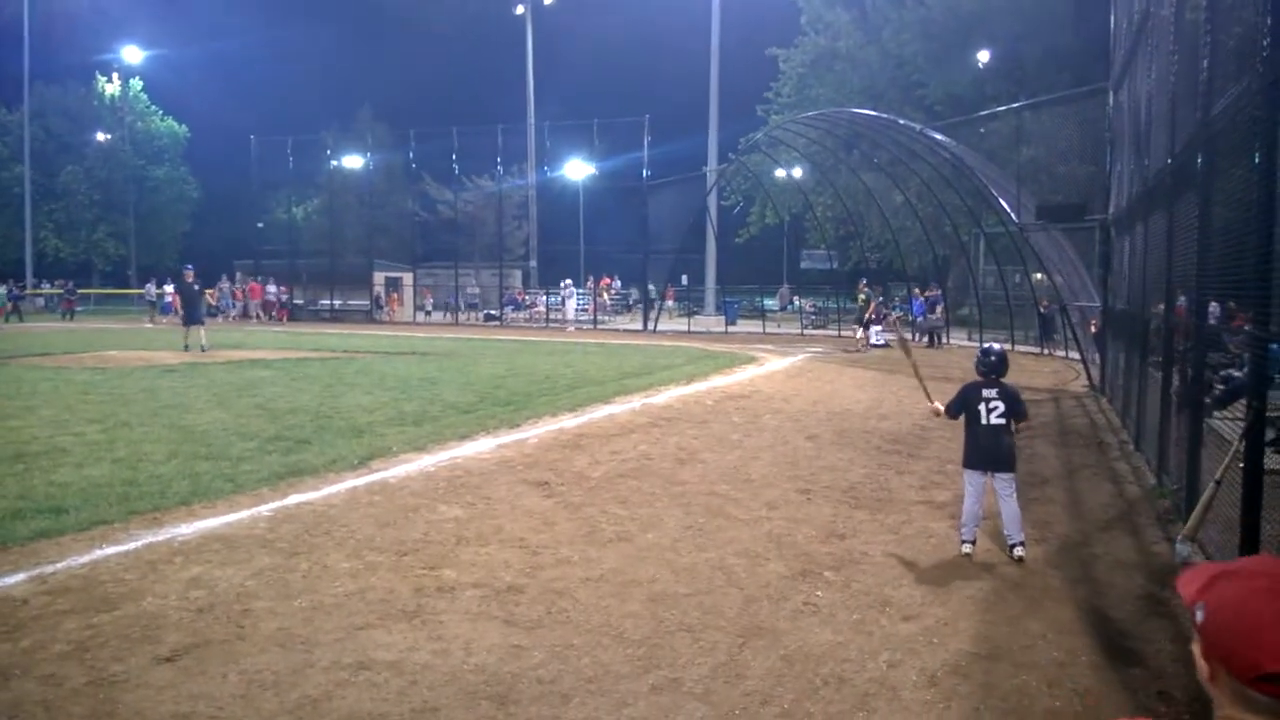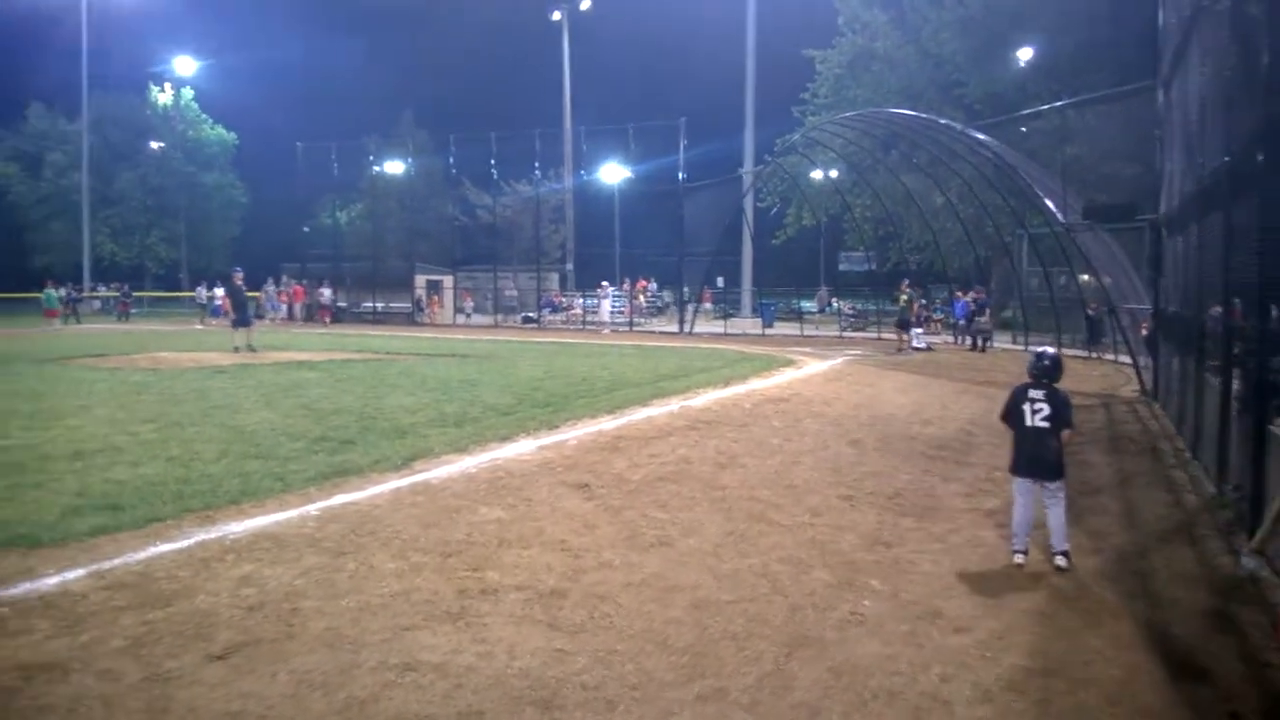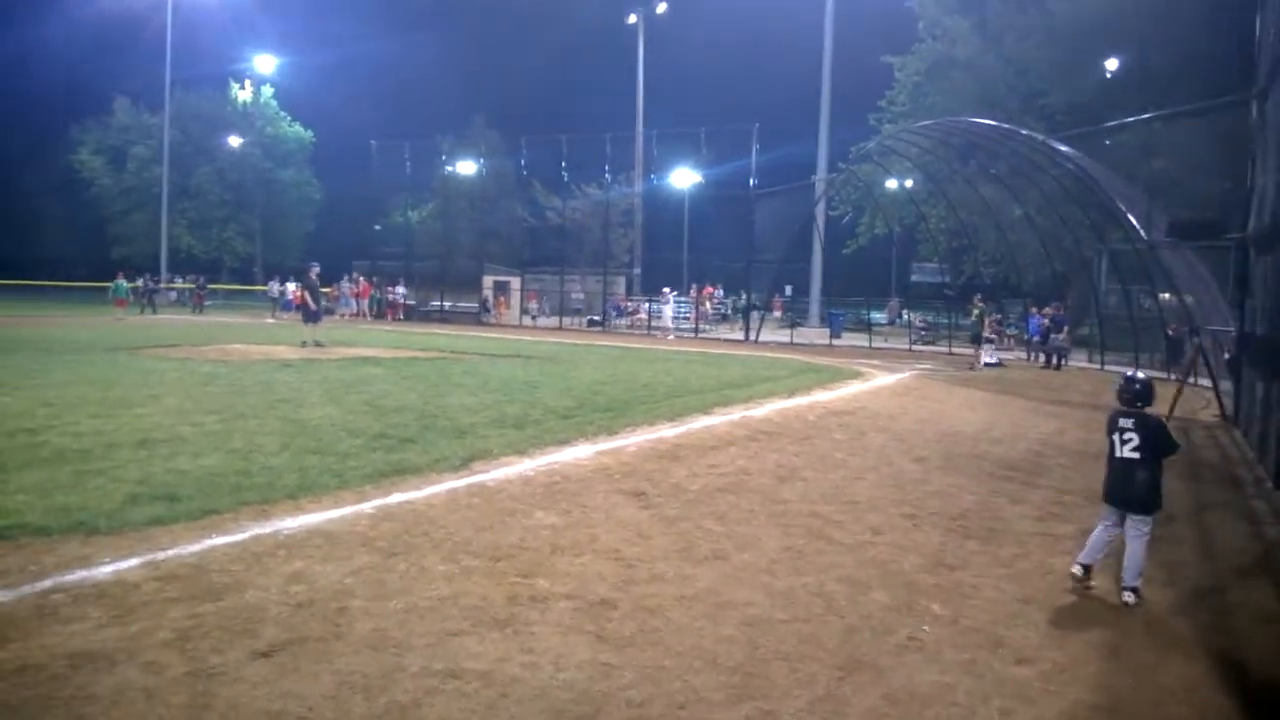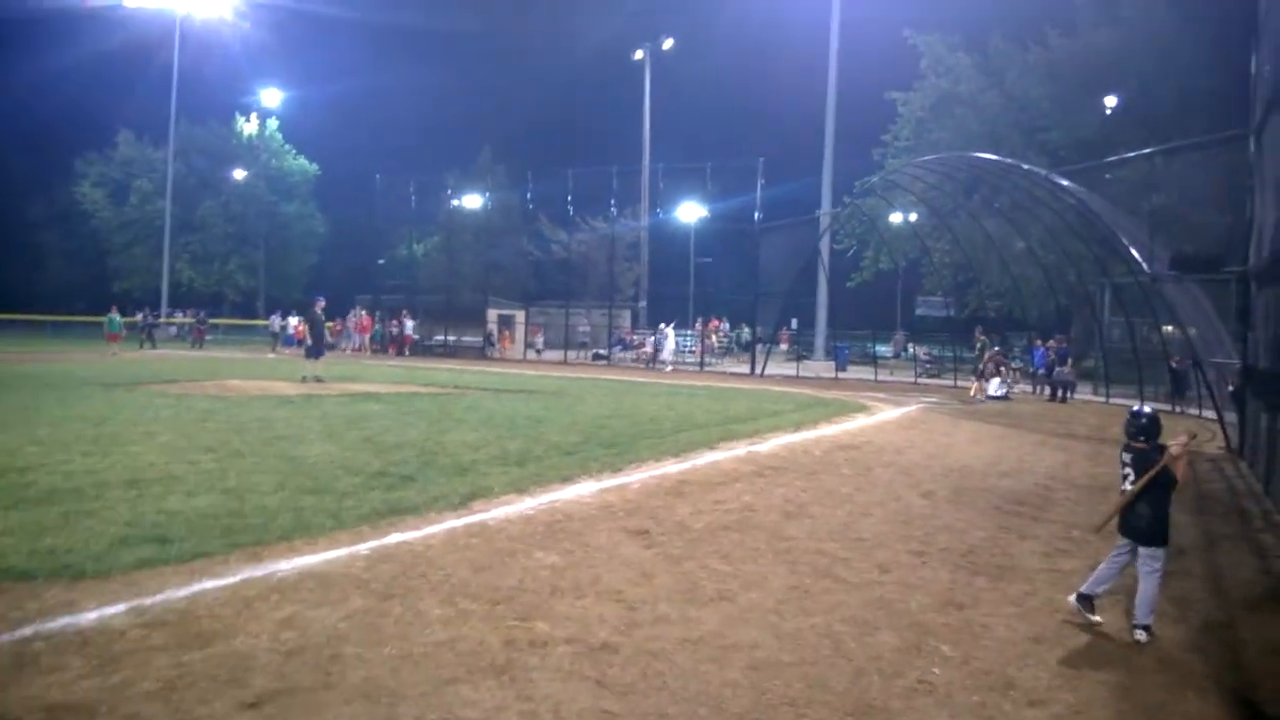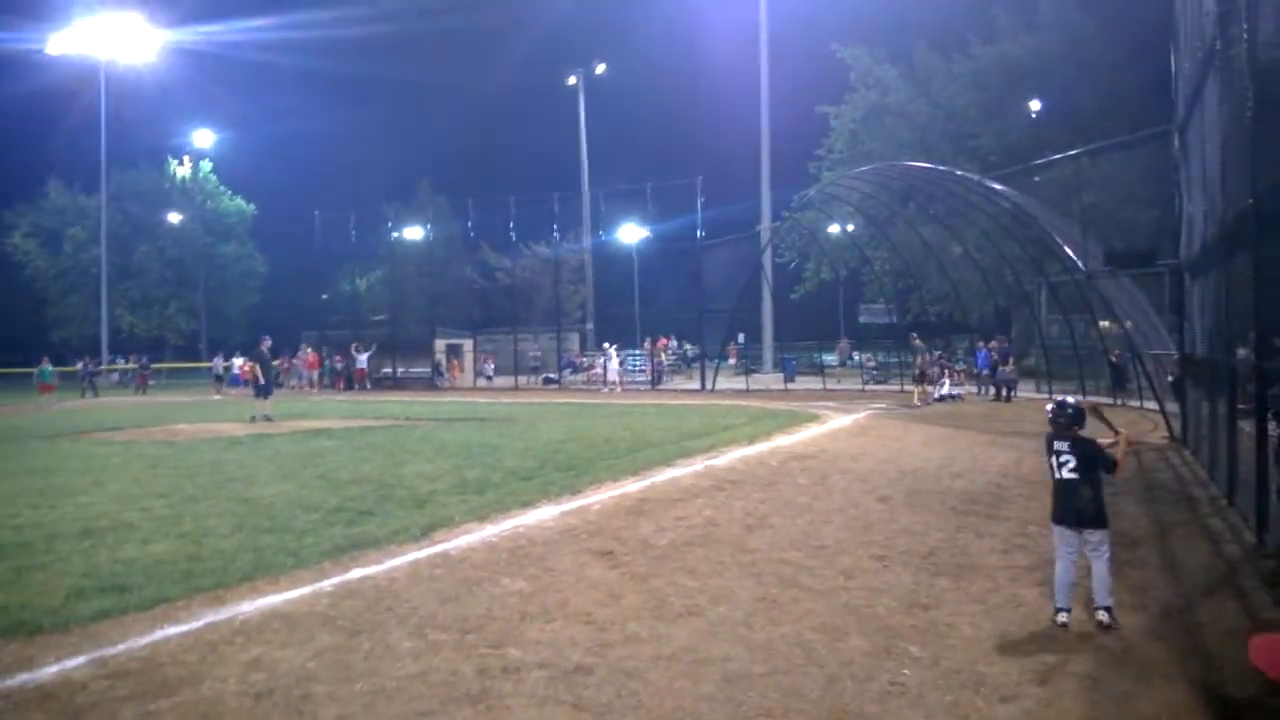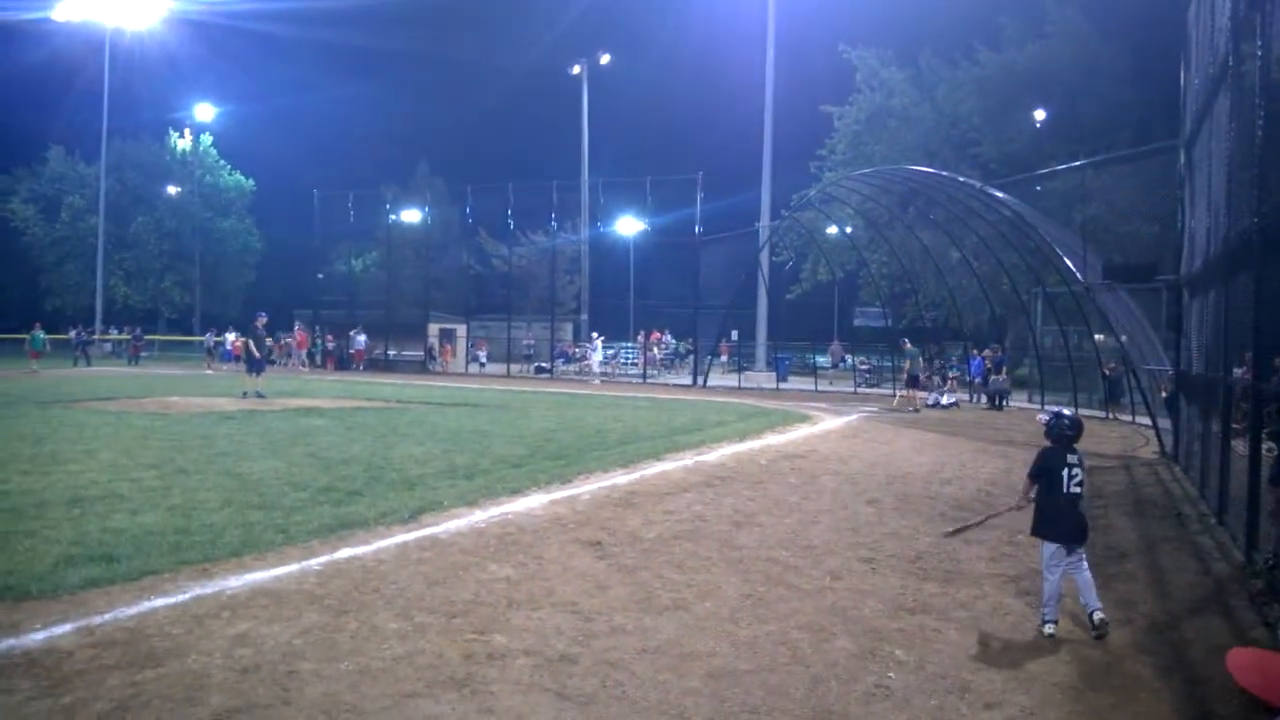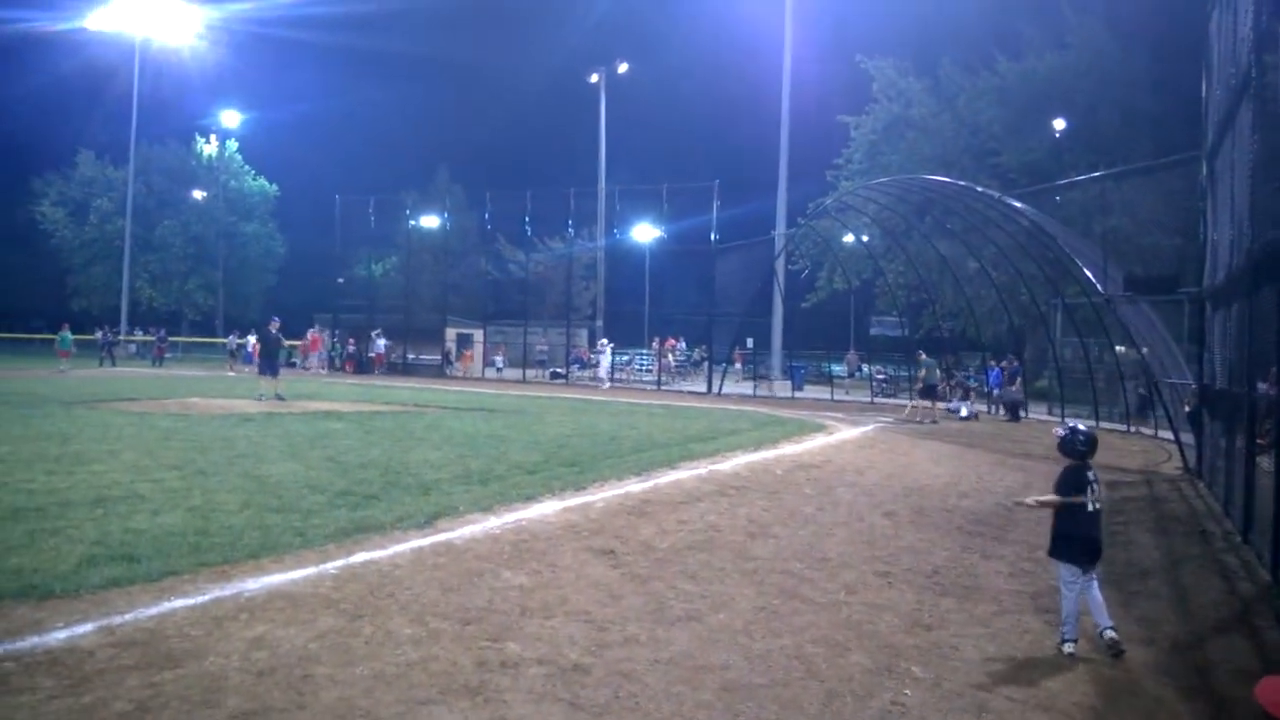
dt=0.5s
person 1, frame 1
left shoulder: (969, 390)
right shoulder: (1011, 392)
left elbow: (950, 413)
right elbow: (1022, 422)
left wrist: (938, 408)
left hip: (975, 455)
right hip: (1003, 455)
left knee: (972, 498)
right knee: (1008, 498)
left ankle: (968, 541)
right ankle: (1016, 544)
person 1, frame 2
left shoulder: (1018, 392)
right shoulder: (1060, 398)
left elbow: (1007, 421)
right elbow: (1065, 433)
right wrist: (1056, 449)
left hip: (1024, 459)
right hip: (1051, 460)
left knee: (1022, 505)
right knee: (1055, 506)
left ankle: (1019, 551)
right ankle: (1060, 553)
person 1, frame 3
left shoulder: (1114, 418)
right shoulder: (1153, 424)
right elbow: (1170, 450)
right wrist: (1165, 431)
left hip: (1115, 487)
right hip: (1142, 491)
left knee: (1108, 526)
right knee: (1137, 538)
left ankle: (1083, 565)
right ankle: (1129, 588)
person 1, frame 4
left shoulder: (1129, 449)
right shoulder: (1149, 459)
left elbow: (1161, 450)
right elbow: (1173, 482)
left wrist: (1175, 446)
right wrist: (1181, 456)
left hip: (1130, 521)
right hip: (1151, 525)
left knee: (1117, 559)
right knee: (1149, 574)
left ankle: (1084, 595)
right ankle: (1141, 626)
person 1, frame 5
left shoulder: (1051, 440)
right shoulder: (1087, 445)
right elbow: (1114, 467)
left wrist: (1109, 442)
right wrist: (1121, 443)
left hip: (1063, 512)
right hip: (1092, 513)
left knee: (1064, 560)
right knee: (1099, 559)
left ankle: (1062, 610)
right ankle: (1103, 610)
person 1, frame 6
left shoulder: (1047, 454)
right shoulder: (1077, 457)
left elbow: (1031, 482)
left wrist: (1024, 497)
right wrist: (1036, 496)
left hip: (1053, 526)
right hip: (1077, 524)
left knee: (1052, 574)
right knee: (1080, 567)
left ankle: (1049, 621)
right ankle: (1096, 612)
person 1, frame 7
left shoulder: (1071, 472)
right shoulder: (1088, 471)
left elbow: (1057, 499)
left wrist: (1037, 501)
right wrist: (1042, 500)
left hip: (1070, 543)
right hip: (1090, 541)
left knee: (1070, 590)
right knee: (1090, 586)
left ankle: (1068, 640)
right ankle: (1108, 631)
